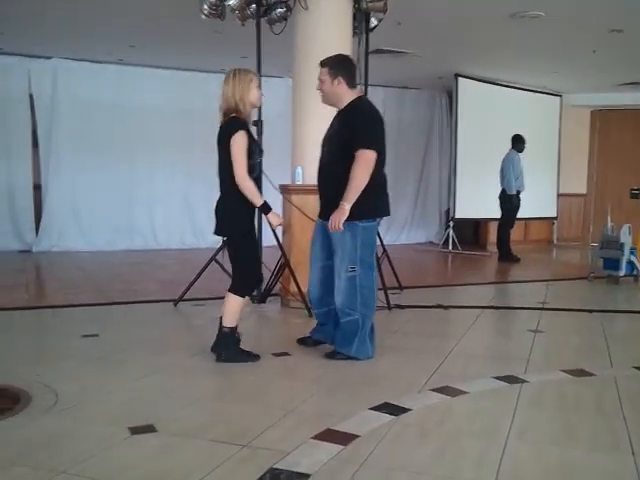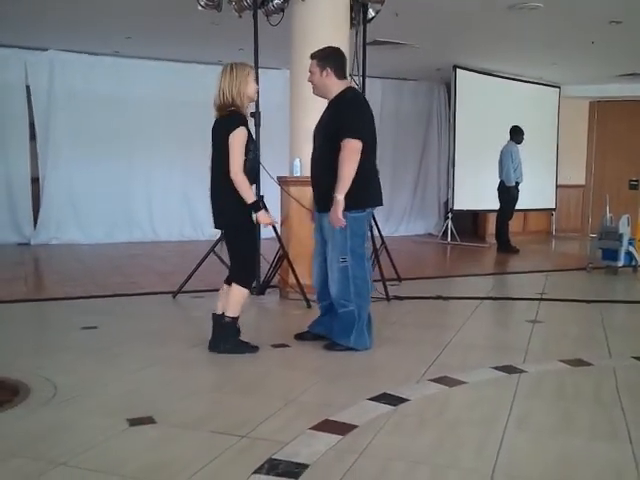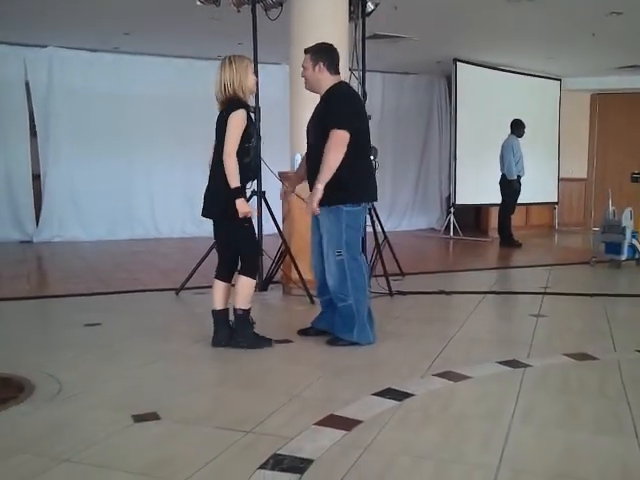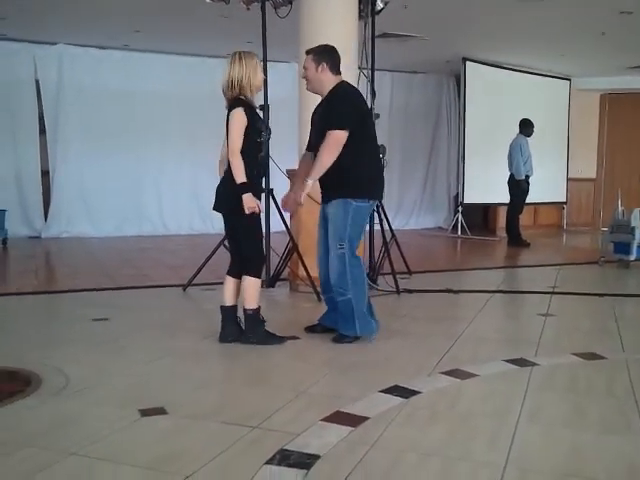
dt=0.2s
person 1, frame 1
left shoulder: (364, 114)
right shoulder: (342, 116)
left elbow: (366, 161)
left wrist: (345, 206)
left hip: (356, 214)
right hip: (331, 211)
left knee: (351, 278)
right knee: (321, 273)
left ankle: (356, 344)
right ankle: (326, 329)
person 1, frame 2
left shoulder: (351, 104)
right shoulder: (335, 106)
left elbow: (351, 151)
left wrist: (340, 197)
right wrist: (323, 201)
left hip: (349, 204)
right hip: (327, 203)
left knee: (346, 268)
right knee: (325, 268)
left ankle: (354, 335)
right ankle: (328, 324)
person 1, frame 3
left shoulder: (341, 97)
right shoulder: (329, 100)
left elbow: (338, 143)
right elbow: (314, 152)
left wrist: (319, 185)
right wrist: (294, 181)
left hip: (346, 196)
right hip: (329, 195)
left knee: (343, 261)
right knee: (323, 262)
left ankle: (356, 330)
right ankle: (329, 320)
person 1, frame 4
left shoulder: (344, 97)
right shoulder: (326, 104)
left elbow: (334, 143)
right elbow: (312, 153)
left wrist: (308, 182)
right wrist: (293, 190)
left hip: (354, 191)
right hip: (335, 192)
left knee: (342, 255)
right knee: (328, 257)
left ankle: (358, 323)
right ankle: (336, 317)
person 2, frame 1
left shoulder: (230, 125)
right shoulder: (238, 126)
right elbow: (241, 177)
right wrist: (267, 209)
left hip: (234, 211)
right hip: (237, 213)
left knee: (249, 275)
right knee: (244, 277)
left ankle: (225, 337)
right ankle: (228, 344)
person 2, frame 2
left shoulder: (223, 120)
right shoulder: (236, 121)
right elbow: (236, 172)
right wrist: (258, 206)
left hip: (226, 205)
right hip: (235, 207)
left knee: (239, 269)
right knee: (247, 269)
left ankle: (220, 333)
right ankle: (227, 335)
person 2, frame 3
left shoulder: (228, 110)
right shoulder: (239, 107)
right elbow: (229, 155)
right wrist: (238, 195)
left hip: (219, 196)
right hip: (228, 197)
left knee: (227, 262)
right knee: (250, 259)
left ankle: (222, 329)
right ankle: (243, 329)
person 2, frame 4
left shoulder: (241, 106)
right shoulder: (241, 106)
right elbow: (234, 152)
right wrist: (245, 190)
left hip: (234, 193)
right hip: (240, 194)
left knee: (239, 260)
right knee: (254, 259)
left ankle: (230, 326)
right ankle: (254, 327)
person 3, frame 1
left shoulder: (514, 157)
right shoulder: (511, 157)
right elbow: (509, 178)
right wrist: (513, 196)
left hip: (512, 195)
right hip: (510, 195)
left knee: (506, 224)
right knee: (506, 225)
left ankle: (505, 253)
right ankle: (504, 254)
person 3, frame 2
left shoulder: (513, 148)
right shoulder: (509, 149)
right elbow: (507, 170)
right wrist: (512, 187)
left hip: (510, 186)
right hip: (508, 187)
left knee: (505, 216)
right knee: (505, 216)
left ankle: (503, 244)
right ankle: (503, 245)
person 3, frame 3
left shoulder: (514, 142)
right shoulder: (510, 142)
right elbow: (509, 163)
left wrist: (515, 180)
right wrist: (514, 180)
left hip: (512, 180)
right hip: (510, 180)
left knee: (507, 210)
right knee: (507, 210)
left ankle: (506, 238)
right ankle: (506, 239)
person 3, frame 4
left shoulder: (523, 141)
right shoulder: (518, 142)
right elbow: (517, 163)
left wrist: (523, 180)
right wrist: (521, 180)
left hip: (521, 179)
right hip: (518, 180)
left knee: (515, 209)
right knee: (515, 210)
left ankle: (514, 237)
right ankle: (514, 238)
